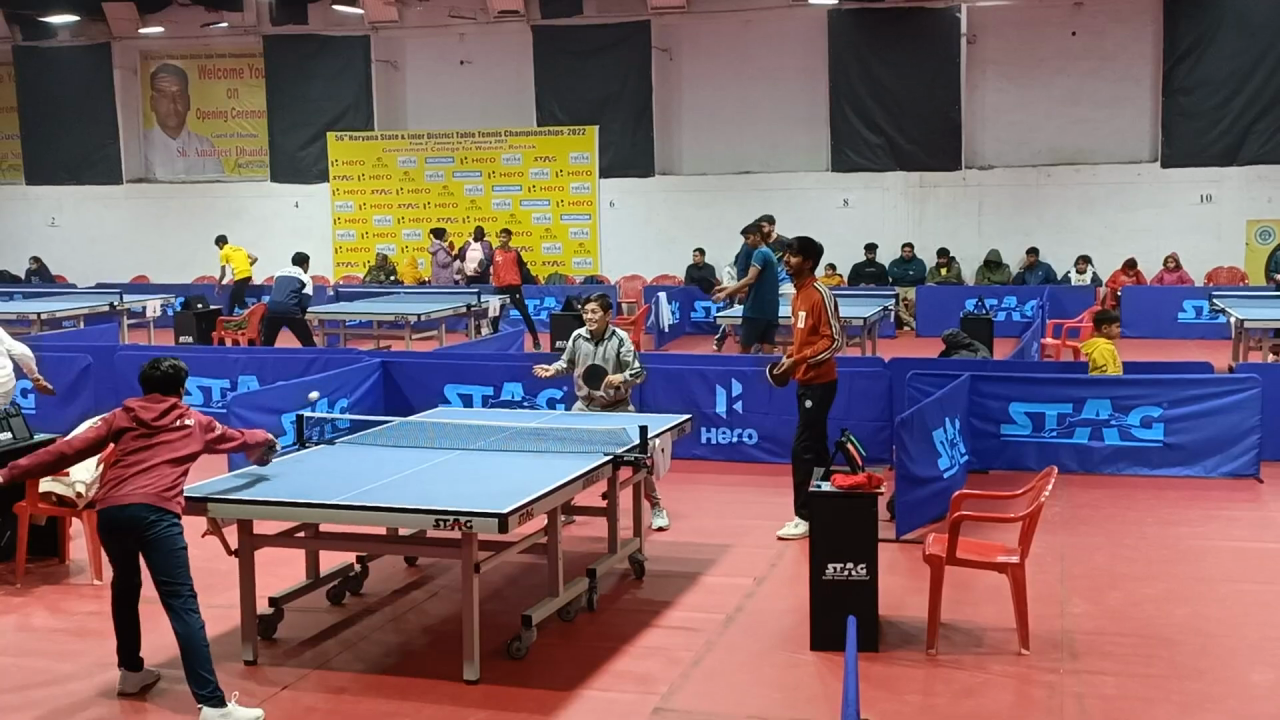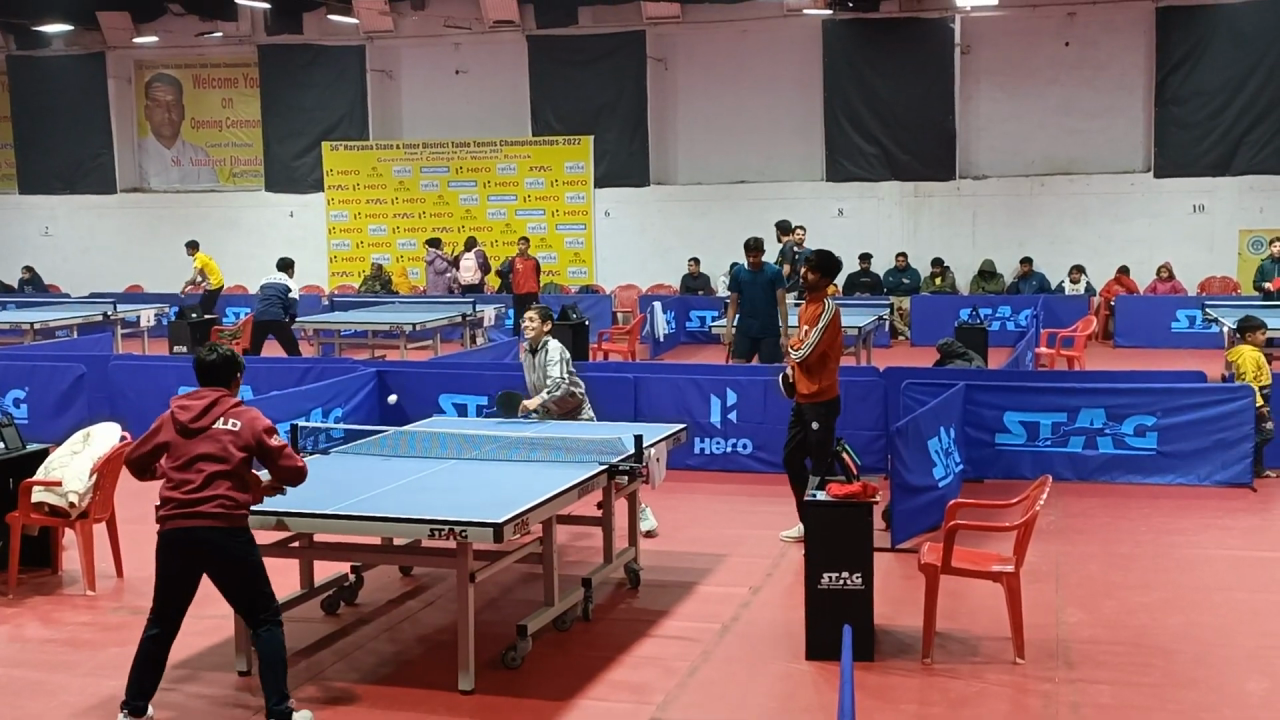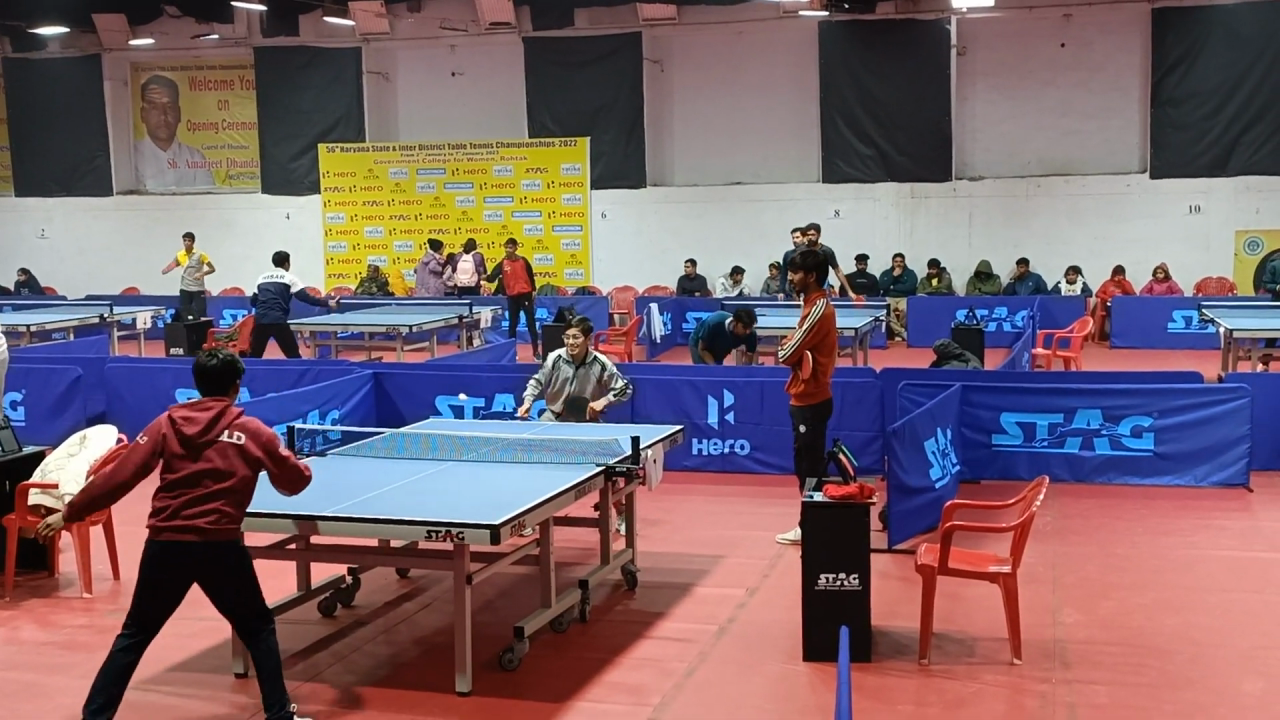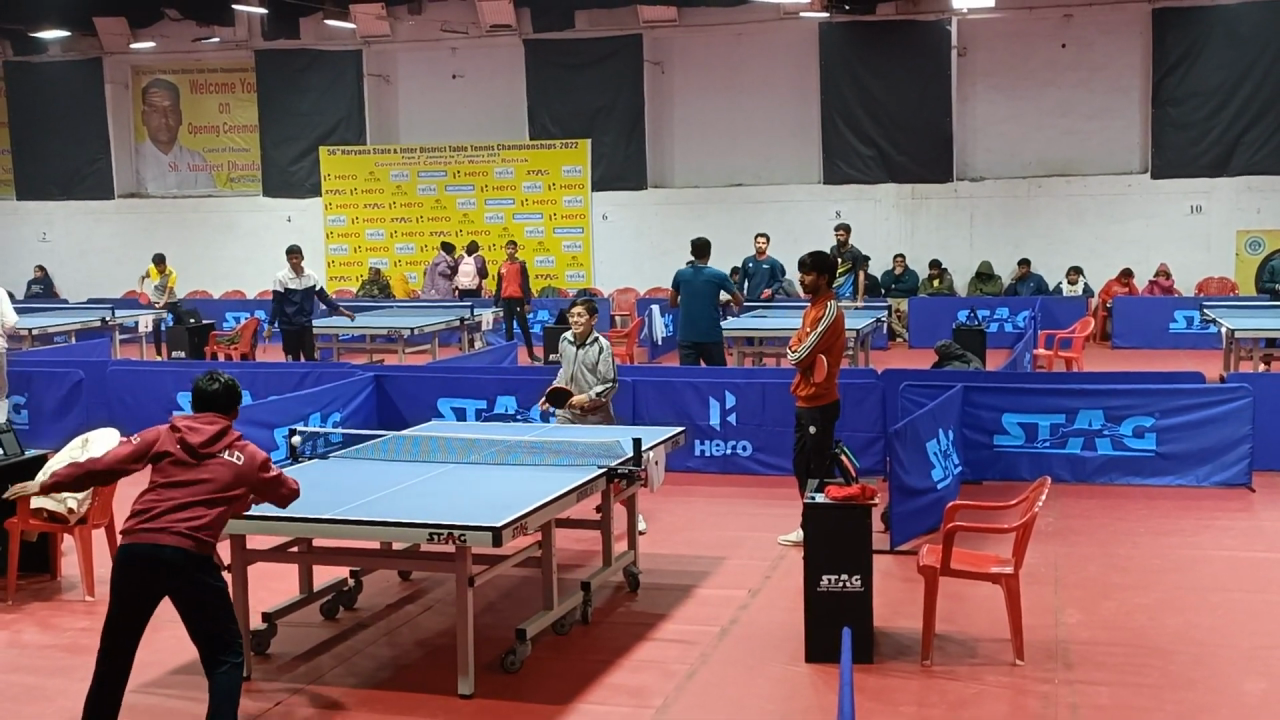
dt=1s
person 1, frame 1
left shoulder: (122, 416)
right shoulder: (195, 422)
left elbow: (69, 449)
right elbow: (236, 437)
right wrist: (263, 440)
left hip: (110, 511)
right hip: (154, 513)
left knee: (125, 585)
right knee: (182, 604)
left ankle: (131, 671)
person 1, frame 2
left shoulder: (172, 417)
right shoulder: (248, 419)
left elbow: (134, 462)
right elbow: (294, 473)
right wrist: (269, 484)
left hip: (174, 532)
right hip: (225, 532)
left knee: (162, 621)
right knee: (265, 620)
person 1, frame 3
left shoulder: (168, 424)
right shoulder: (251, 431)
left elbow: (120, 474)
right elbow: (296, 480)
left wrist: (70, 512)
right wrist: (266, 466)
left hip: (165, 544)
right hip: (219, 546)
left knee: (134, 635)
right knee: (257, 628)
person 1, frame 4
left shoulder: (164, 437)
right shoulder: (247, 456)
left elbow: (104, 465)
right elbow: (288, 493)
left wrist: (44, 485)
right wrist: (254, 493)
left hip: (136, 550)
right hip: (188, 558)
left knee: (116, 649)
right knee: (226, 656)
person 2, frame 1
left shoulder: (820, 295)
right shoulder: (798, 294)
left elbow: (834, 341)
left wrist: (798, 360)
right wrist: (790, 356)
left hip: (819, 382)
right hip: (805, 381)
left knee: (802, 448)
right knee: (816, 448)
left ankle: (804, 517)
person 2, frame 2
left shoulder: (827, 310)
right shoulder: (806, 306)
left elbow: (805, 352)
left wrist: (791, 343)
right wrist: (791, 366)
left hip: (821, 401)
right hip: (802, 398)
left knee: (820, 468)
right knee: (791, 459)
right ankle: (808, 522)
person 2, frame 3
left shoulder: (818, 310)
right shoulder: (815, 305)
left elbow: (786, 355)
right elbow: (795, 347)
left wrist: (787, 348)
right wrist: (791, 347)
left hip: (810, 400)
right hip: (806, 397)
left knee: (810, 467)
right knee: (805, 465)
person 2, frame 4
left shoulder: (829, 311)
right shoulder: (812, 308)
left elbow: (800, 356)
right elbow: (796, 347)
left wrist: (797, 351)
right wrist: (797, 349)
left hip: (819, 402)
right hip: (806, 400)
left knee: (818, 469)
right knee: (802, 464)
person 3, frame 1
left shoulder: (620, 339)
right shoulder: (577, 337)
left elbow: (639, 373)
right elbow: (567, 362)
left wrist: (621, 378)
right wrist: (553, 369)
left hip: (617, 408)
right hip: (586, 406)
left ankle: (656, 507)
person 3, frame 2
left shoulder: (554, 349)
right shoulder: (526, 350)
left elbow: (560, 384)
left wrist: (537, 401)
right wrist: (530, 403)
left hip: (576, 414)
right hip: (548, 416)
left ankle: (641, 510)
person 3, frame 3
left shoulder: (600, 364)
right shoulder: (555, 358)
left elbow: (625, 388)
right elbow: (537, 381)
left wrist: (603, 401)
right wrist: (528, 401)
left hip: (587, 422)
right hip: (555, 419)
left knee: (607, 470)
right knee: (535, 467)
left ankle: (622, 516)
right ankle: (530, 516)
person 3, frame 4
left shoulder: (601, 346)
right shoulder: (565, 340)
left elbow: (610, 384)
left wrist: (587, 397)
left hip: (596, 414)
right hip: (567, 413)
